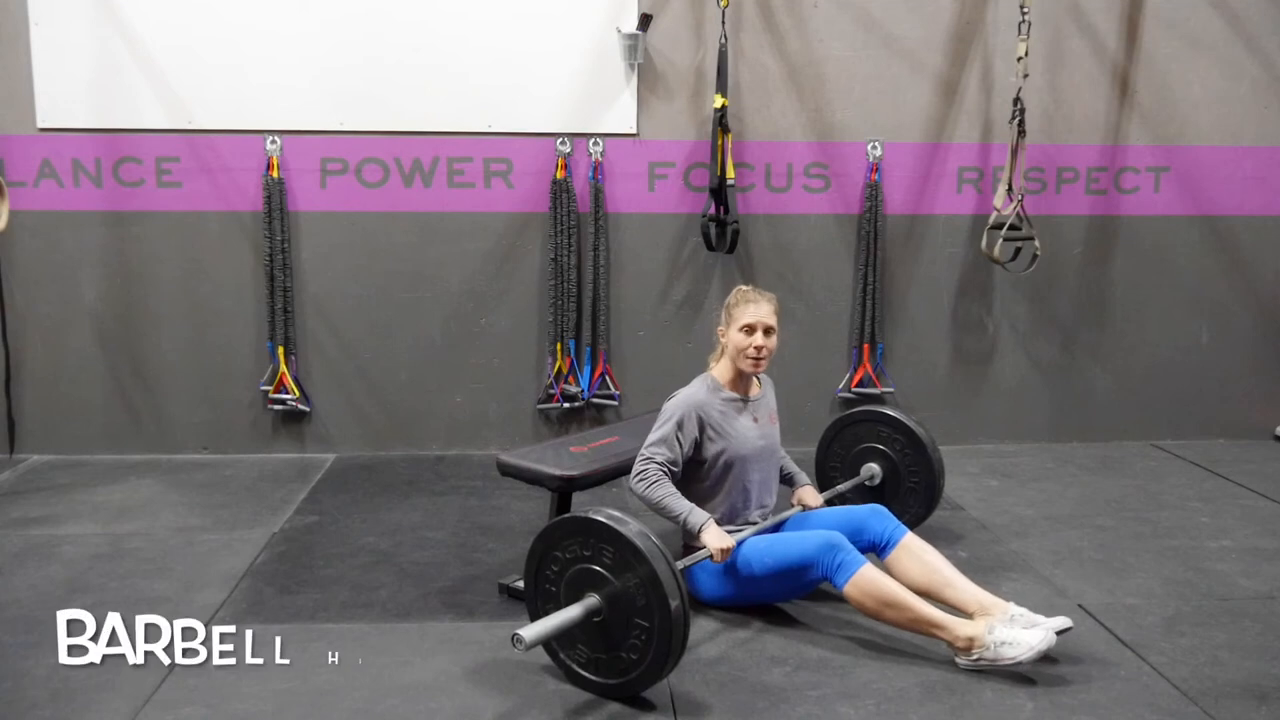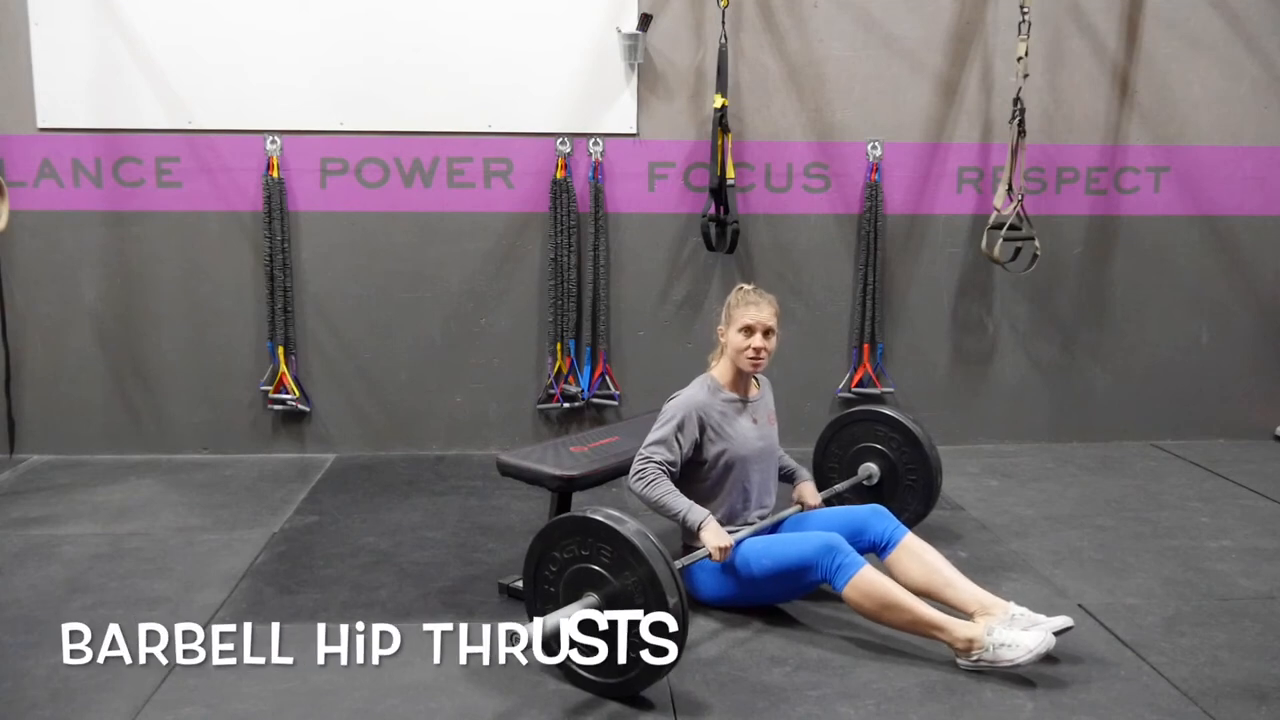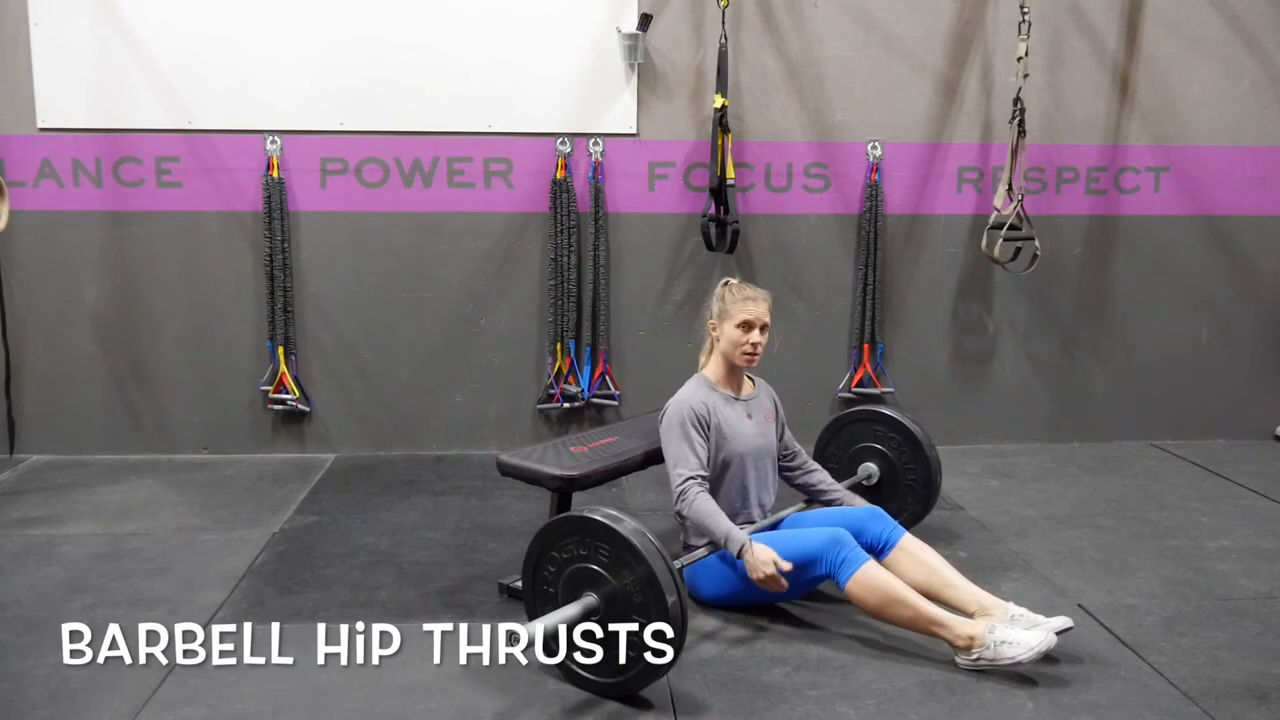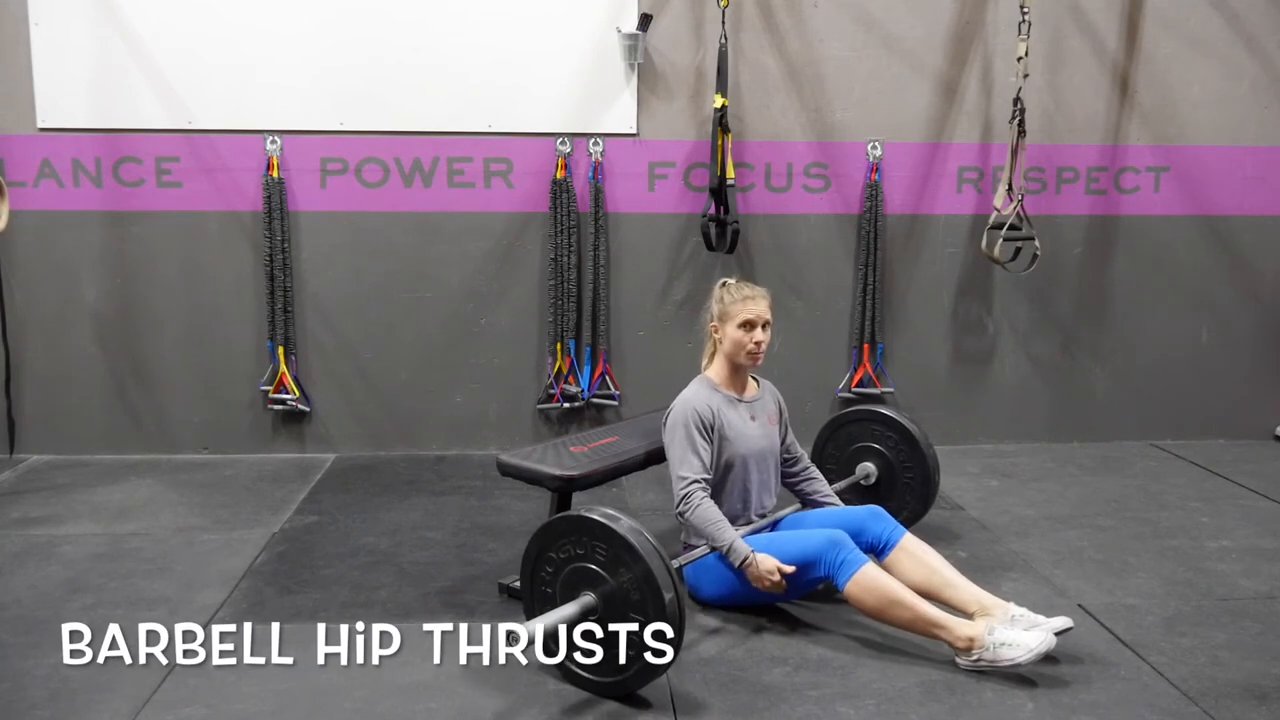
dt=0.7s
person 1, frame 1
left shoulder: (763, 387)
right shoulder: (692, 404)
right elbow: (646, 475)
left wrist: (800, 482)
right wrist: (702, 526)
left hip: (766, 533)
right hip: (717, 563)
left knee: (873, 519)
right knee: (829, 548)
left ankle: (992, 612)
right ankle: (965, 637)
person 1, frame 2
left shoulder: (761, 389)
right shoulder: (692, 405)
right elbow: (644, 474)
left wrist: (801, 477)
right wrist: (702, 521)
left hip: (765, 535)
right hip: (715, 561)
left knee: (873, 519)
right knee: (828, 550)
left ankle: (993, 612)
right ankle: (967, 639)
person 1, frame 3
left shoulder: (762, 393)
right shoulder: (689, 406)
left elbow: (794, 463)
right elbow: (690, 493)
left wrist: (854, 504)
right wrist: (744, 548)
left hip: (766, 535)
right hip: (716, 560)
left knee: (872, 521)
right knee: (833, 544)
left ankle: (993, 612)
right ankle: (968, 637)
person 1, frame 4
left shoulder: (767, 394)
right shoulder: (693, 407)
left elbow: (797, 468)
right elbow: (691, 497)
left wrist: (847, 519)
right wrist: (745, 559)
left hip: (766, 533)
right hip: (717, 560)
left knee: (870, 520)
right knee: (831, 546)
left ankle: (992, 612)
right ankle: (967, 638)
